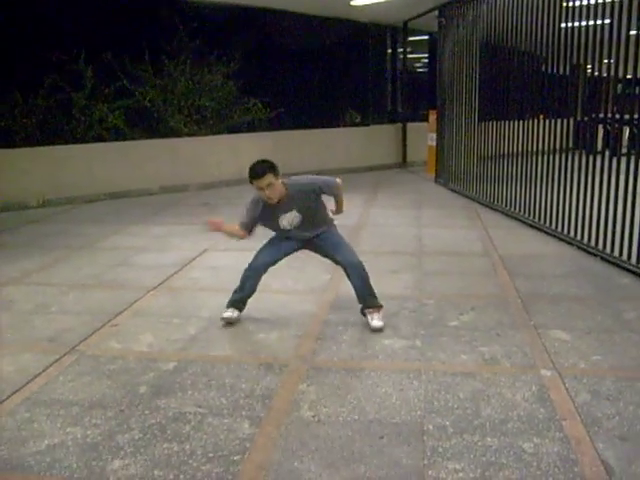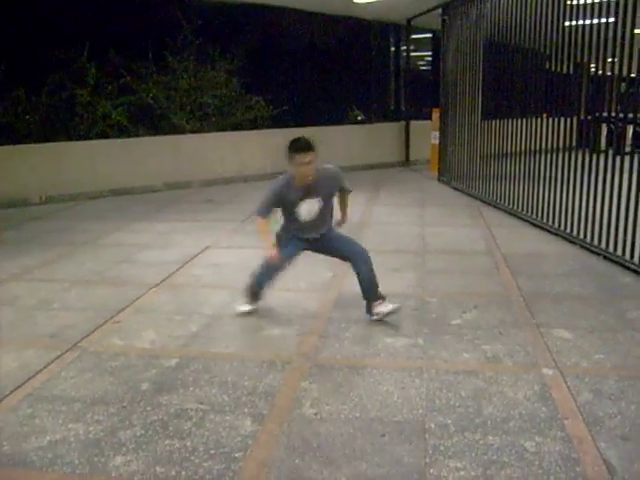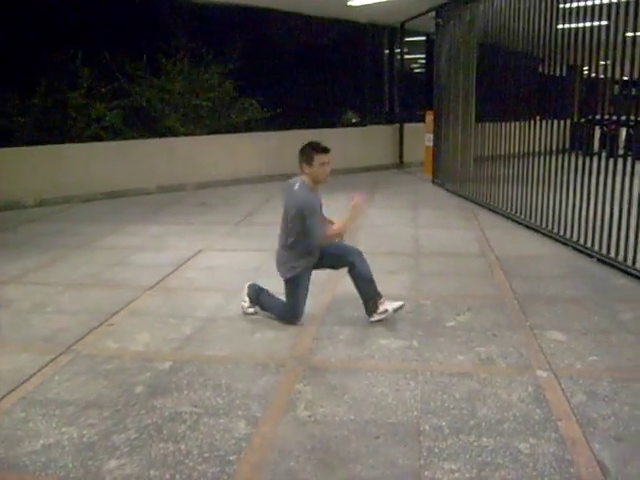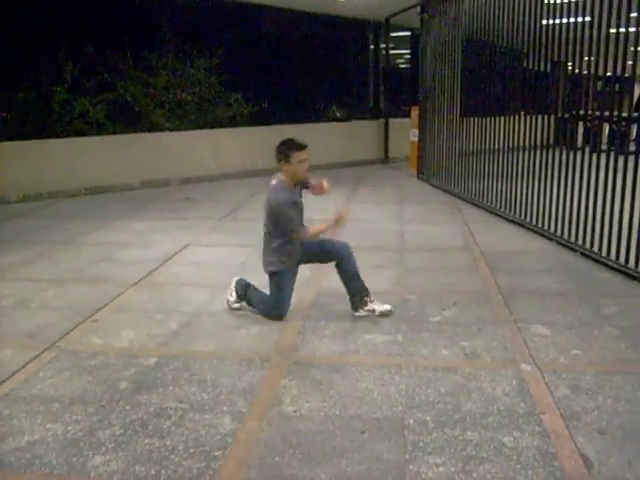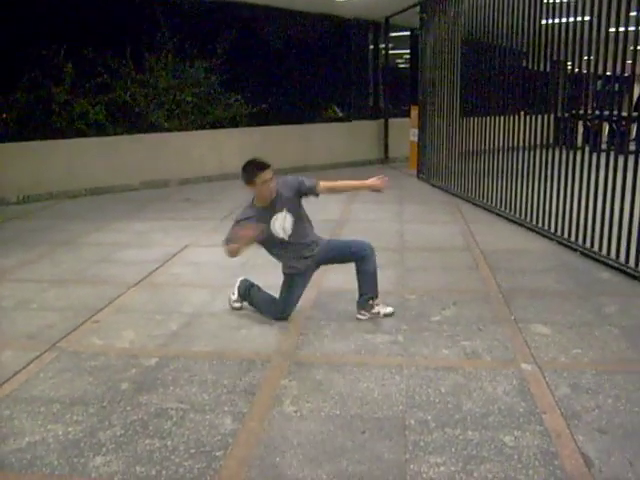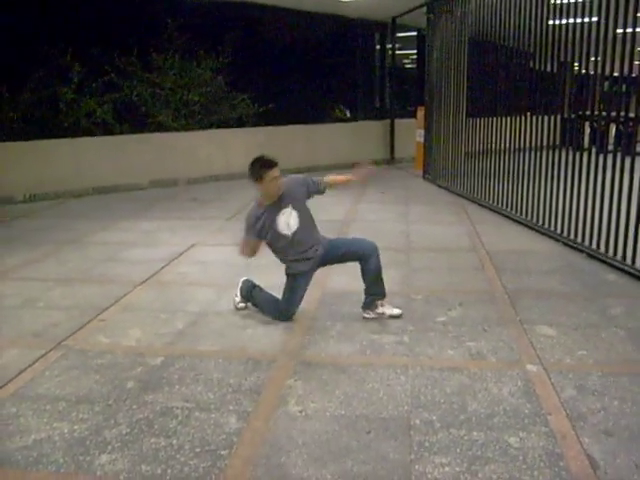
dt=0.2s
person 1, frame 1
left shoulder: (305, 185)
right shoulder: (257, 204)
left elbow: (336, 183)
right elbow: (243, 232)
left wrist: (339, 208)
right wrist: (223, 227)
left hip: (321, 232)
right hip: (288, 237)
left knee: (353, 263)
right knee: (256, 266)
left ankle: (371, 308)
right ankle: (235, 306)
person 1, frame 2
left shoulder: (330, 174)
right shoulder: (281, 187)
left elbow: (343, 190)
right elbow: (262, 216)
left wrist: (344, 214)
right wrist: (270, 245)
left hip: (322, 233)
right hip: (293, 237)
left knee: (360, 254)
right knee: (270, 268)
left ankle: (375, 304)
right ankle: (252, 295)
person 1, frame 3
left shoulder: (296, 184)
right shoulder: (306, 199)
right elbow: (325, 237)
left wrist: (329, 223)
right wrist: (353, 212)
left hip: (311, 250)
right hip: (296, 261)
left knee: (354, 256)
right knee: (292, 317)
left ankle: (375, 307)
right ankle: (254, 293)
person 1, frame 4
left shoulder: (290, 177)
right shoulder: (280, 199)
left elbow: (317, 186)
right elbow: (302, 235)
left wrist: (320, 186)
right wrist: (333, 224)
left hip: (299, 245)
right hip: (281, 257)
left knee: (342, 250)
right knee: (276, 313)
left ankle: (362, 303)
right ankle: (241, 288)
person 1, frame 5
left shoulder: (288, 187)
right shoulder: (246, 219)
left elbow: (325, 186)
right elbow: (232, 251)
left wrist: (366, 184)
right wrist: (244, 240)
left hip: (316, 247)
right hip: (296, 264)
left knee: (364, 249)
right knee: (280, 314)
left ankle: (366, 306)
right ankle: (244, 289)
person 1, frame 6
left shoulder: (293, 185)
right shoulder: (256, 218)
left elbow: (324, 182)
right elbow: (249, 252)
left wrist: (352, 177)
right wrist: (248, 246)
left hip: (320, 246)
right hip: (300, 262)
left knee: (368, 249)
right knee: (284, 314)
left ankle: (373, 305)
right ankle: (248, 289)
